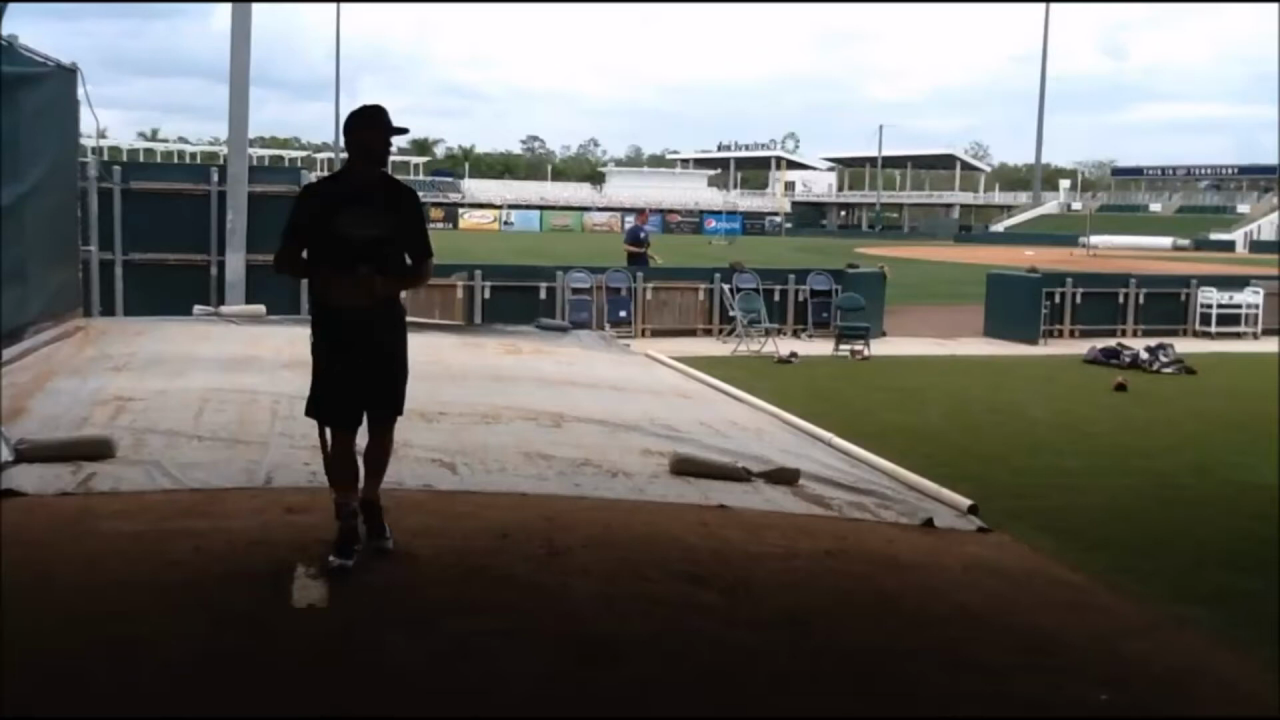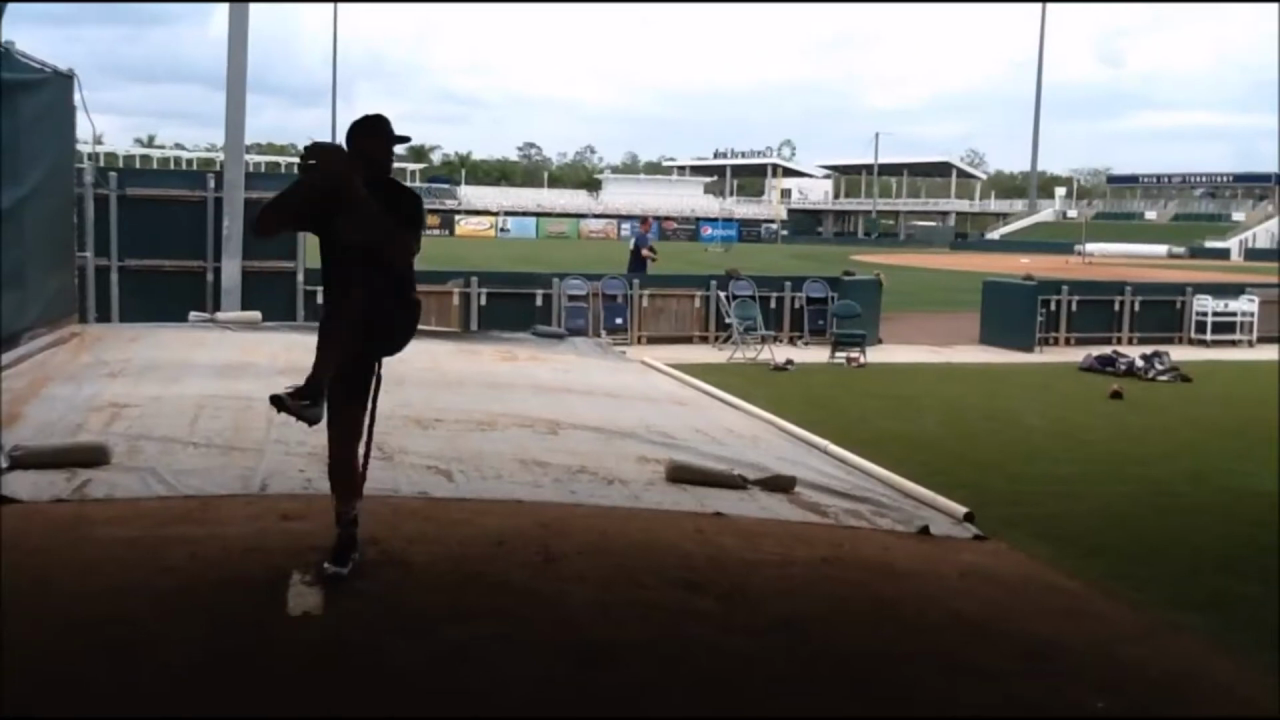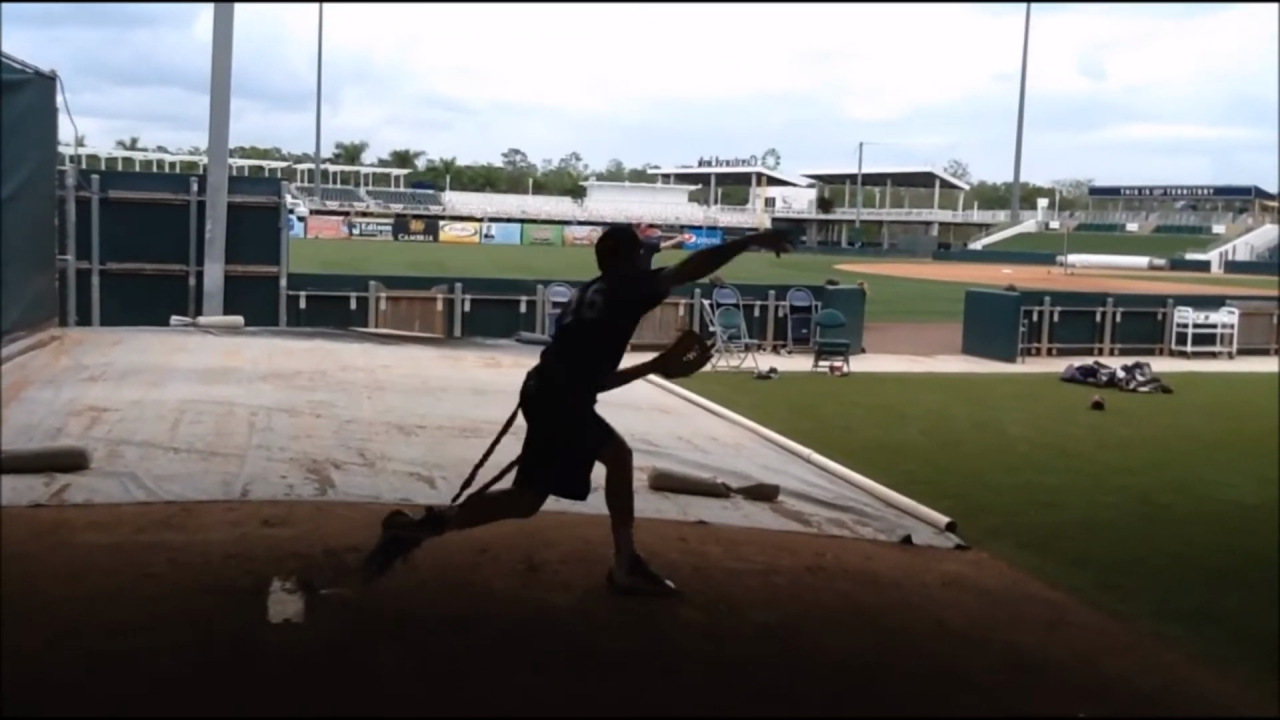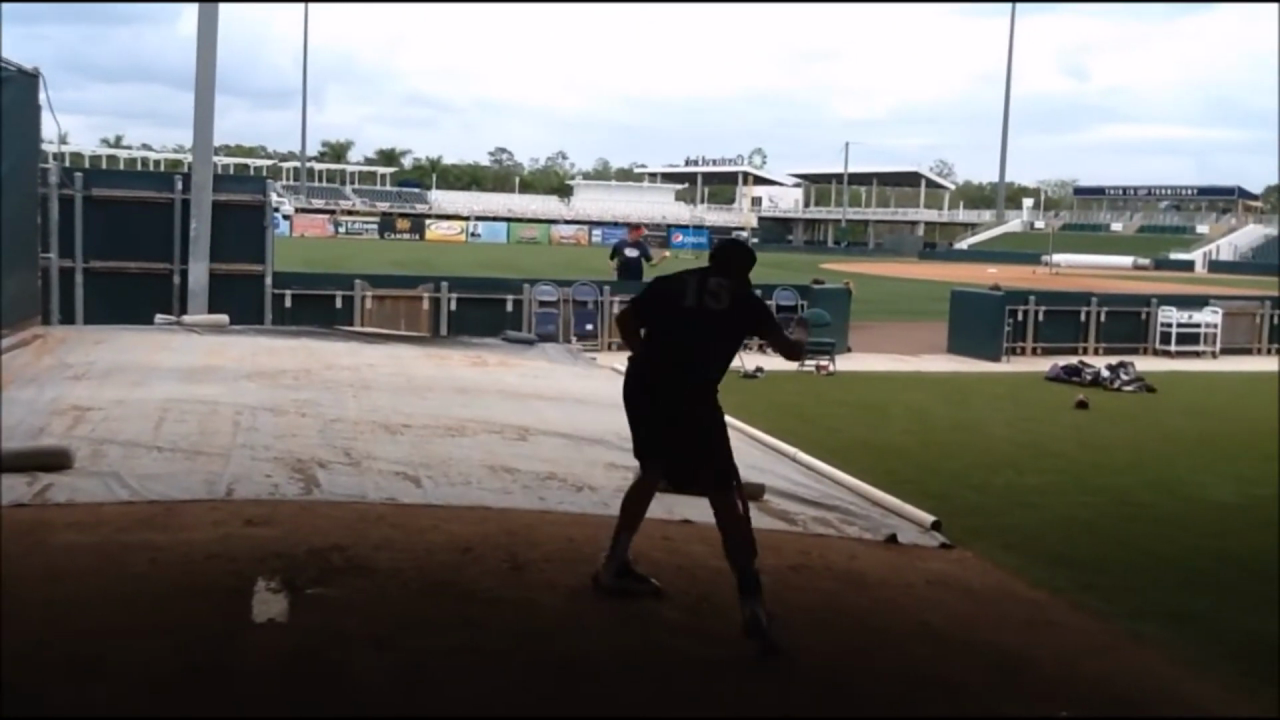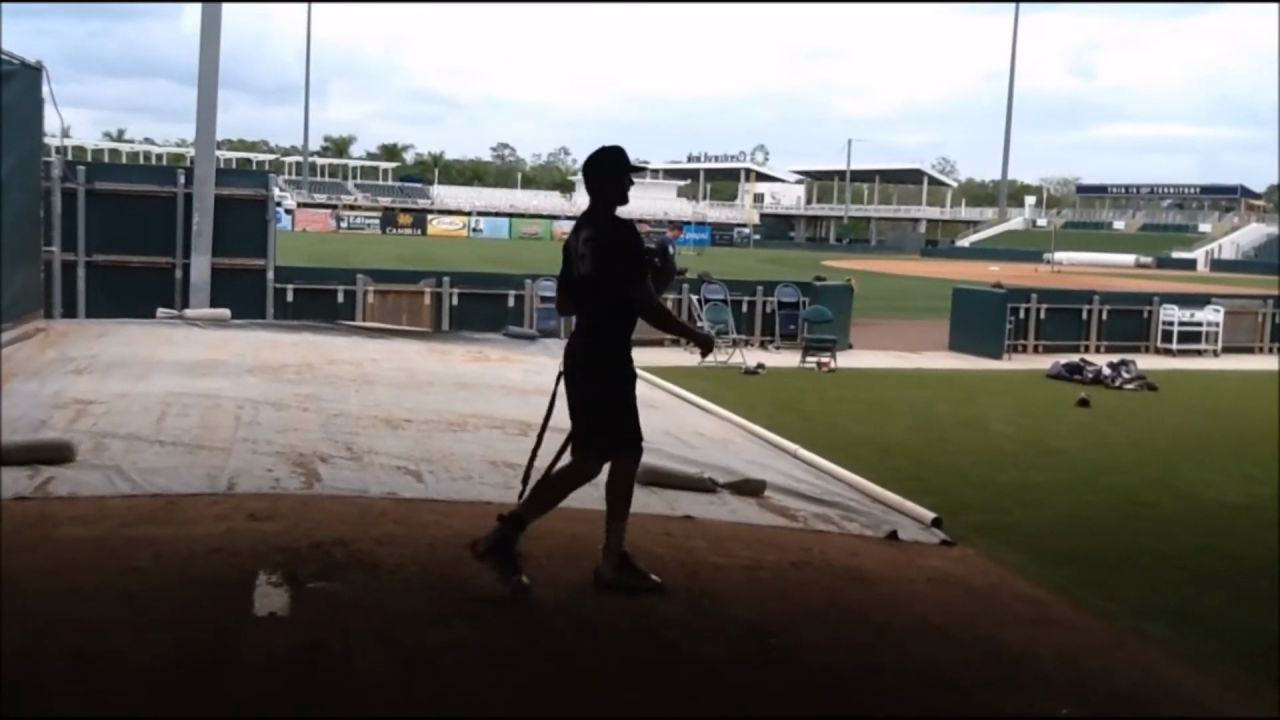
dt=1s
person 1, frame 1
left shoulder: (402, 198)
right shoulder: (318, 196)
left elbow: (422, 267)
right elbow: (285, 260)
left wrist: (387, 284)
right wrist: (328, 280)
left hip: (386, 330)
right hip: (335, 332)
left knee: (382, 427)
right knee: (341, 431)
left ankle: (371, 501)
right ankle: (347, 522)
person 1, frame 2
left shoulder: (402, 200)
right shoulder: (325, 197)
left elbow: (405, 254)
right elbow: (263, 226)
left wrist: (356, 192)
right wrist: (303, 183)
left hip: (392, 317)
right hip: (346, 332)
left knee: (353, 284)
right knee: (343, 431)
left ankle: (313, 389)
right ankle: (347, 532)
person 1, frame 3
left shoulder: (593, 296)
right shoulder: (625, 293)
right elbow: (688, 270)
left wrist: (651, 366)
right wrist: (751, 242)
left hip: (560, 395)
right hip: (558, 400)
left knee: (618, 457)
right knee: (527, 498)
left ankle: (626, 565)
right ankle: (413, 530)
person 1, frame 4
left shoulder: (671, 285)
right shoulder: (747, 301)
left elbow: (626, 321)
right elbow: (789, 349)
right wrist: (800, 335)
left hip: (643, 384)
right hip: (691, 395)
left knee: (653, 471)
right knee: (725, 495)
left ankle: (614, 565)
right ankle: (751, 603)
person 1, frame 5
left shoulder: (580, 232)
right shoulder: (621, 233)
left elbow: (564, 302)
right elbow: (646, 303)
right wrist: (693, 336)
left hip: (588, 355)
right hip: (605, 359)
left knee: (626, 453)
right knee: (588, 462)
left ankle: (614, 561)
right ankle: (504, 536)
